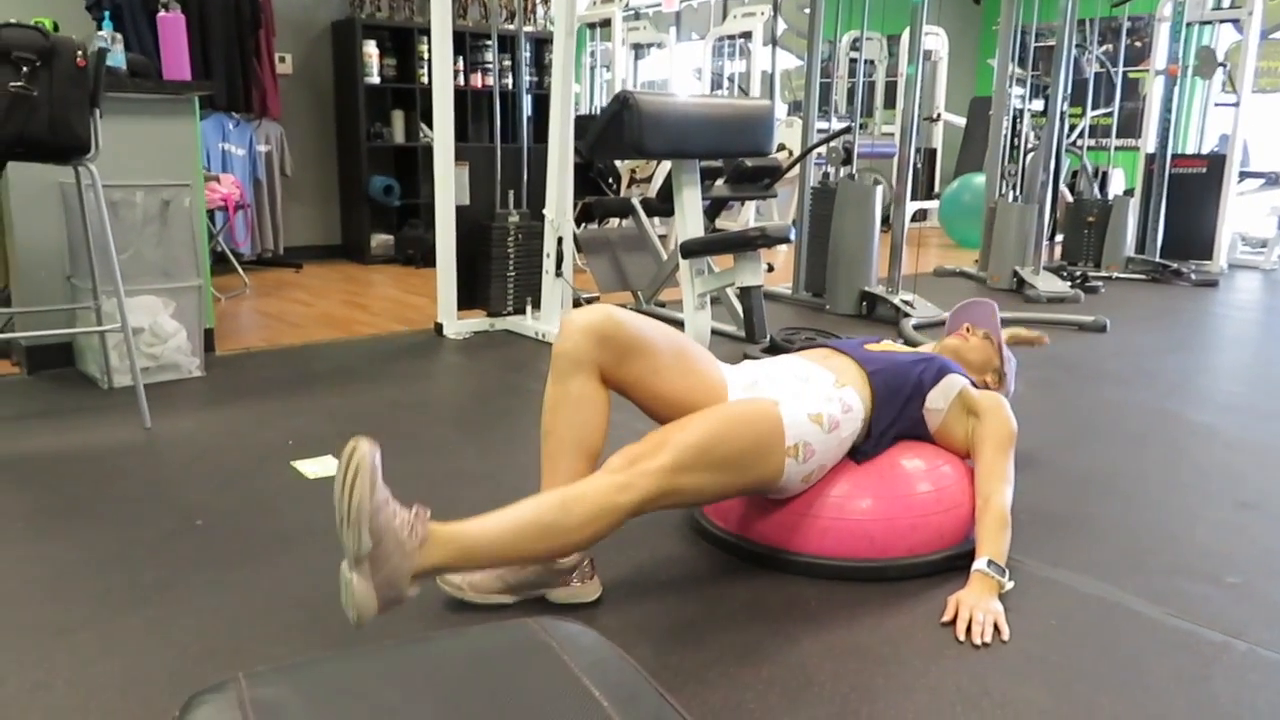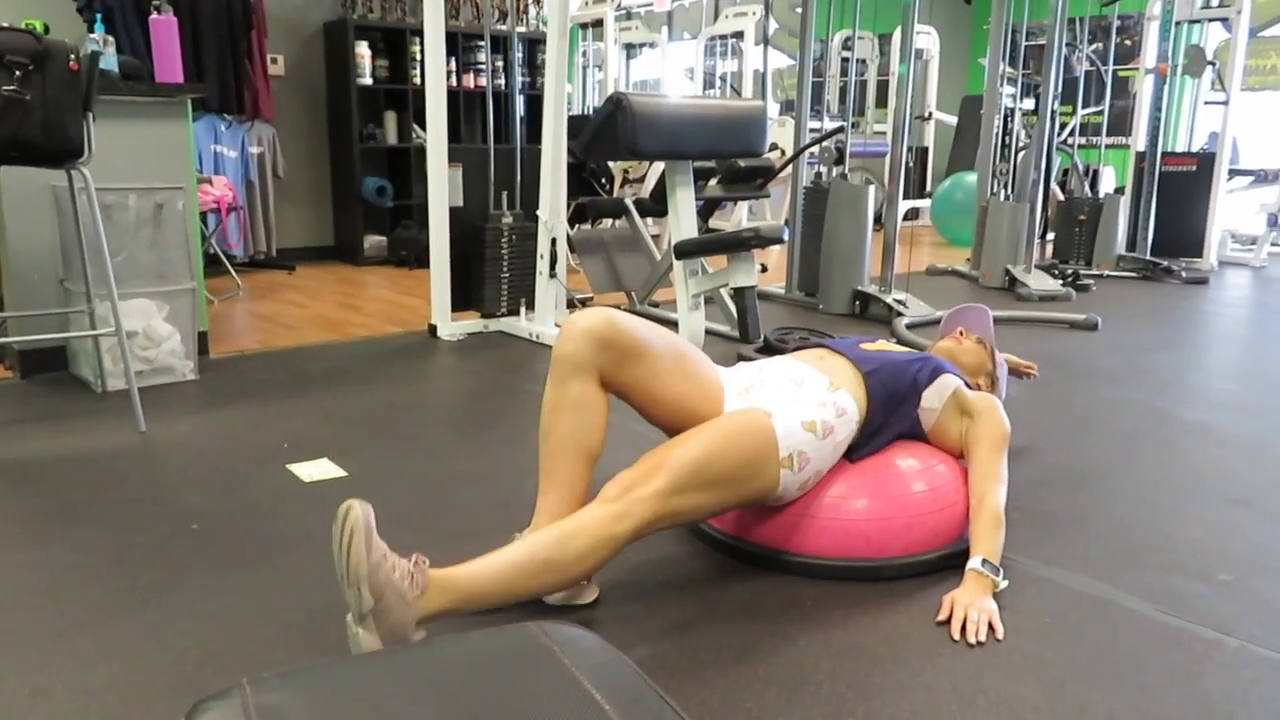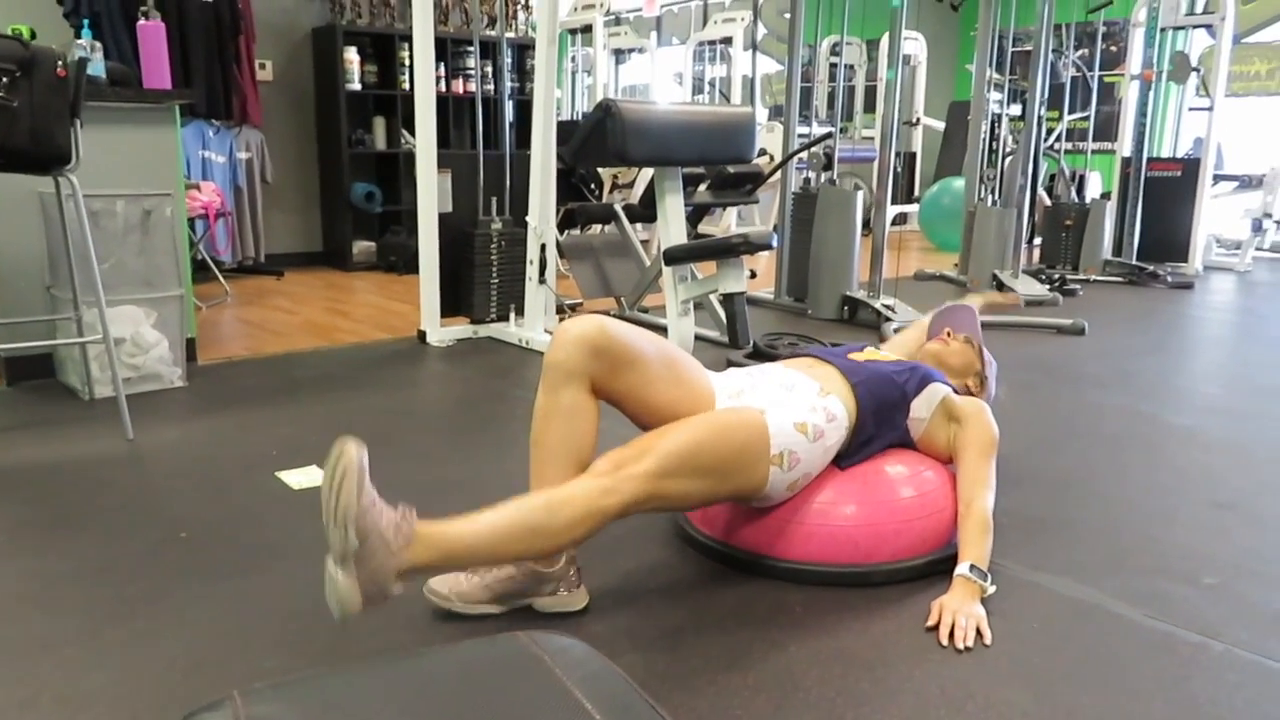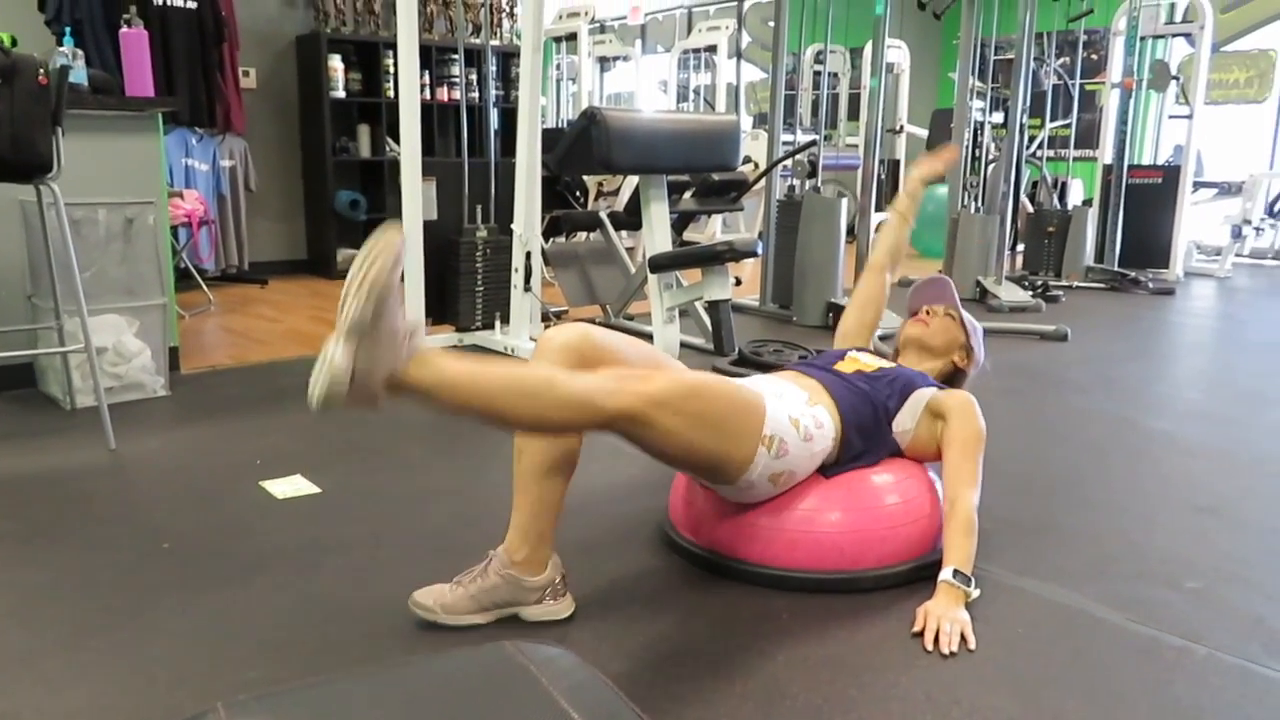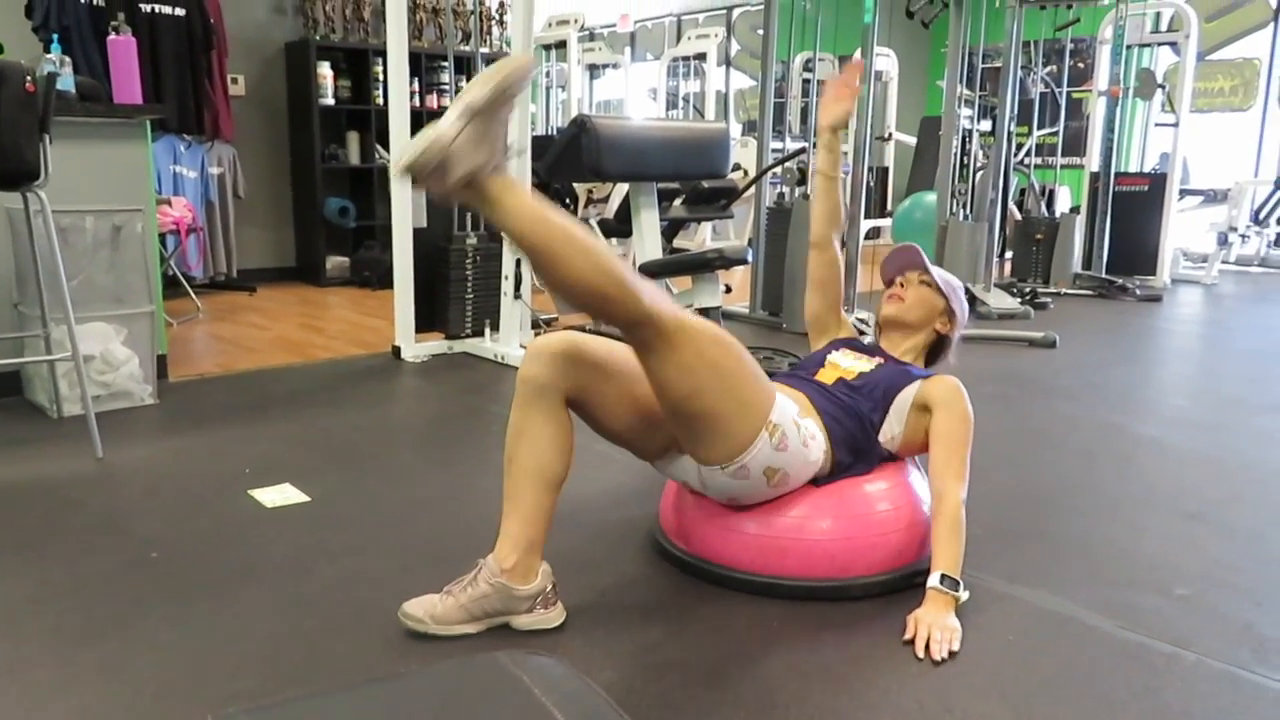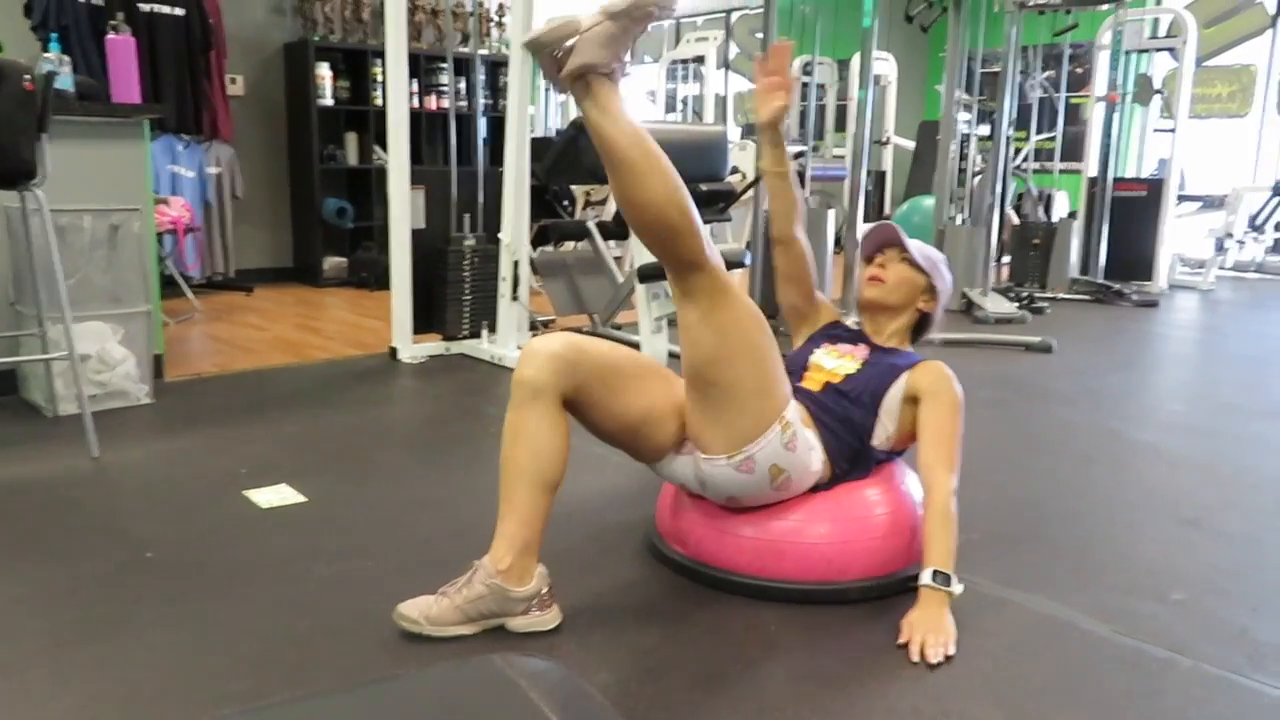
dt=0.2s
person 1, frame 1
left shoulder: (980, 405)
right shoulder: (921, 366)
left elbow: (996, 492)
left wrist: (985, 578)
right wrist: (985, 325)
left hip: (818, 411)
right hip: (754, 381)
left knee: (634, 475)
right knee: (588, 330)
left ankle: (414, 548)
right ankle: (555, 555)
person 1, frame 2
left shoulder: (973, 405)
right shoulder: (909, 363)
left elbow: (989, 491)
left wrist: (980, 576)
right wrist: (972, 342)
left hip: (813, 413)
right hip: (749, 383)
left knee: (631, 500)
right knee: (588, 334)
left ankle: (418, 596)
right ankle: (549, 538)
person 1, frame 3
left shoulder: (964, 410)
right shoulder: (894, 364)
left elbow: (979, 496)
right elbow: (903, 341)
left wrist: (968, 582)
right wrist: (970, 303)
left hip: (803, 417)
right hip: (738, 388)
left knee: (619, 478)
right knee: (580, 340)
left ankle: (400, 551)
right ankle: (542, 564)
person 1, frame 4
left shoulder: (950, 406)
right shoulder: (858, 359)
left elbow: (963, 500)
right elbow: (876, 271)
left wrist: (952, 588)
right wrist: (911, 189)
left hip: (788, 427)
right hip: (727, 406)
left knee: (615, 395)
right knee: (566, 345)
left ankle: (400, 363)
right ankle: (527, 571)
person 1, frame 5
left shoulder: (940, 394)
right shoulder: (842, 341)
left elbow: (951, 497)
right elbow: (824, 243)
left wrist: (942, 595)
right wrist: (830, 140)
left hip: (779, 444)
right hip: (712, 444)
left knee: (645, 310)
right knee: (552, 357)
left ankle: (480, 171)
right ankle: (518, 579)
person 1, frame 6
left shoulder: (928, 380)
right shoulder: (825, 332)
left elbow: (940, 485)
right elbow: (785, 236)
left wrist: (935, 597)
right wrist: (772, 131)
left hip: (771, 452)
right hip: (710, 444)
left knee: (693, 261)
right knee: (547, 358)
left ankle: (596, 81)
right ankle: (514, 580)
